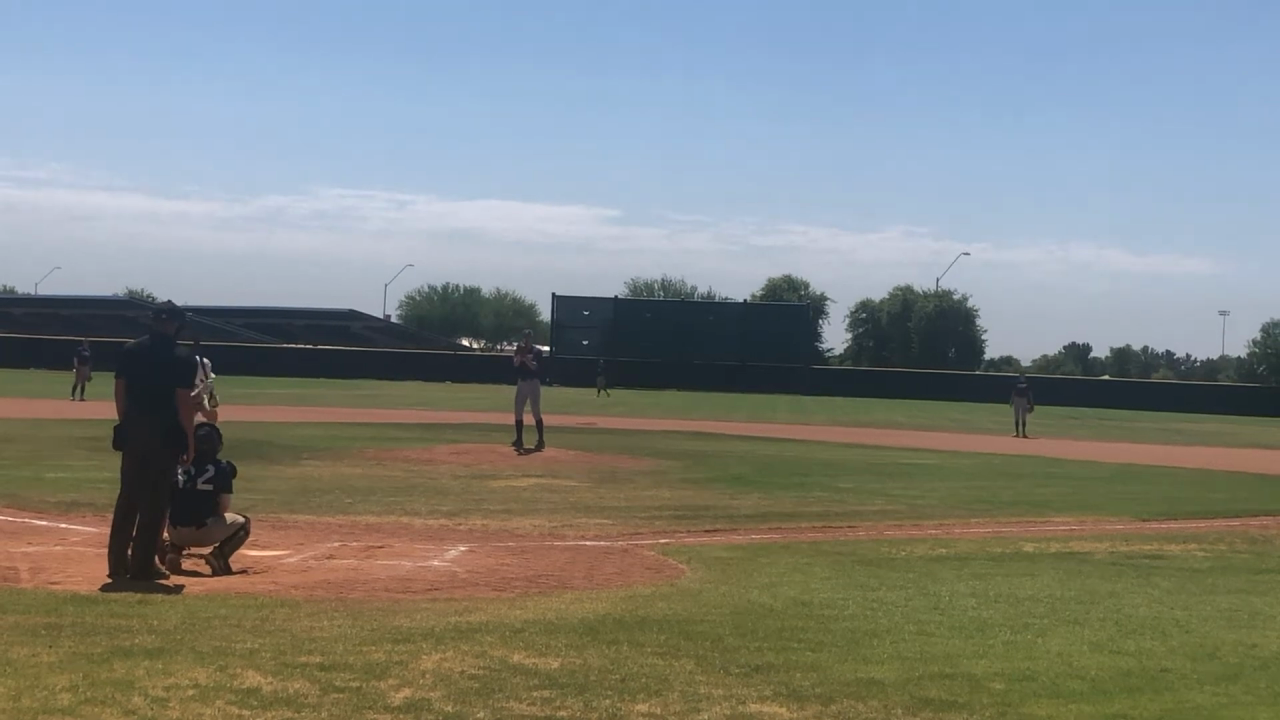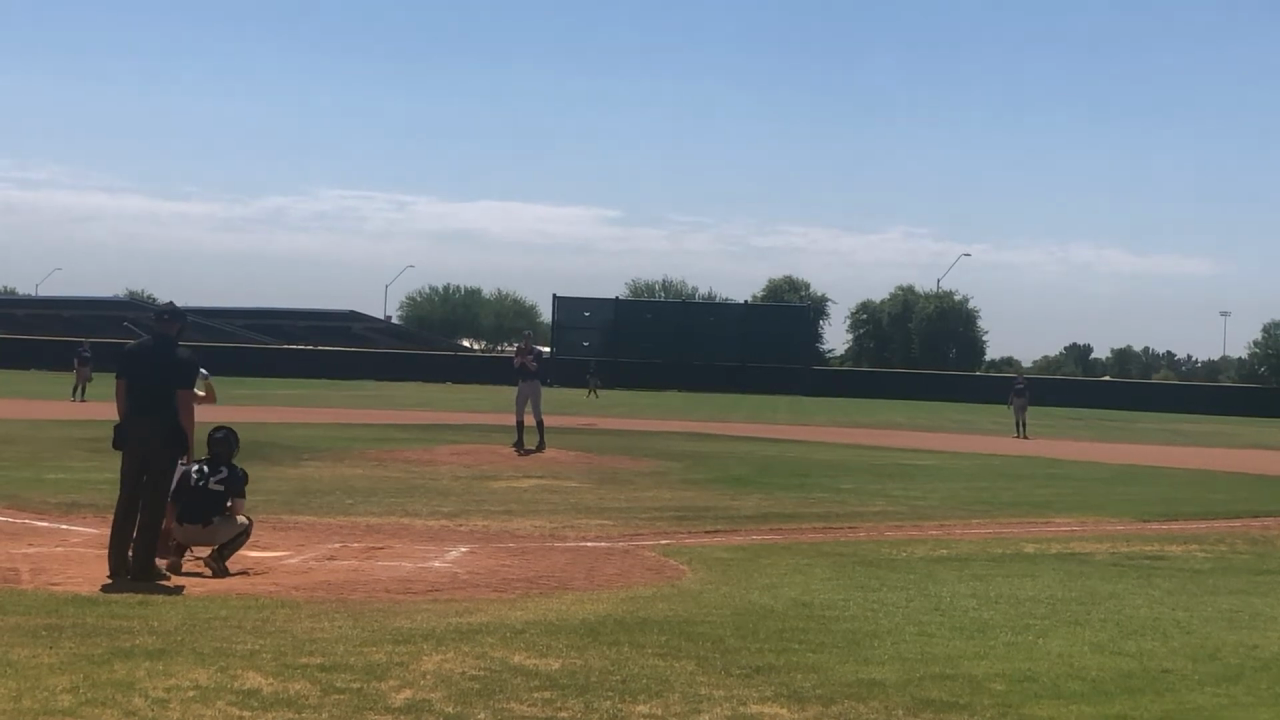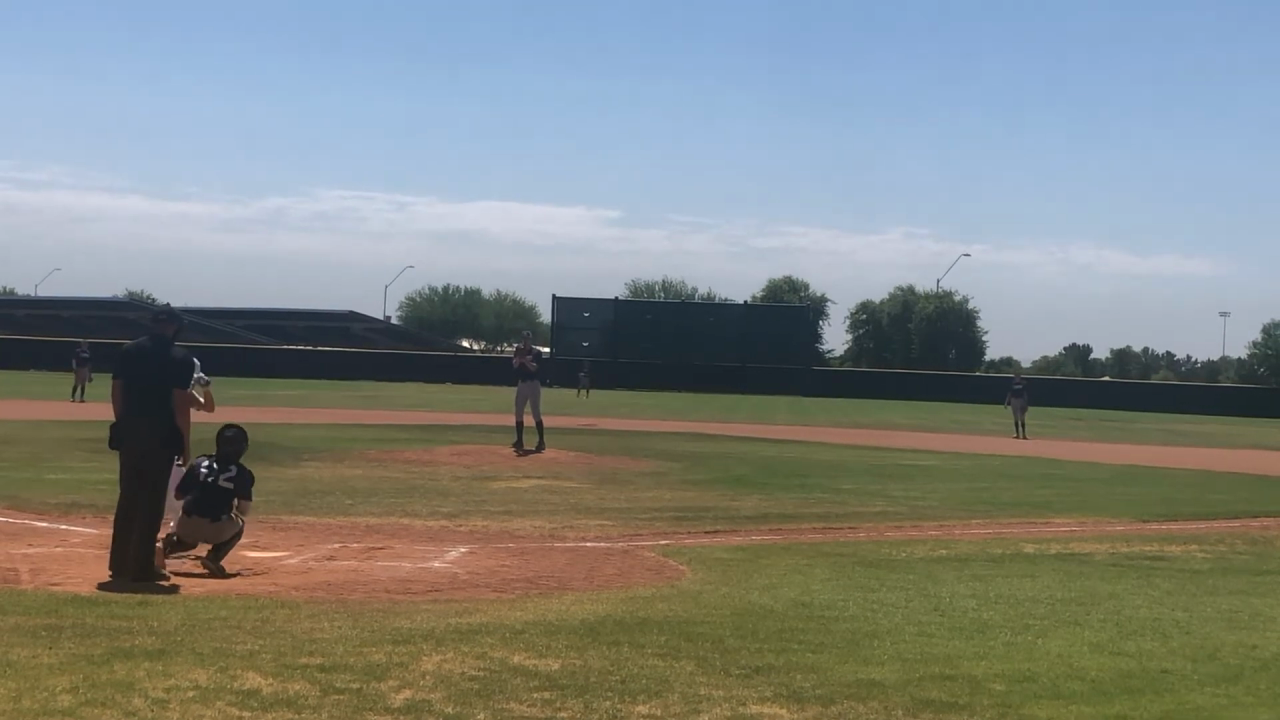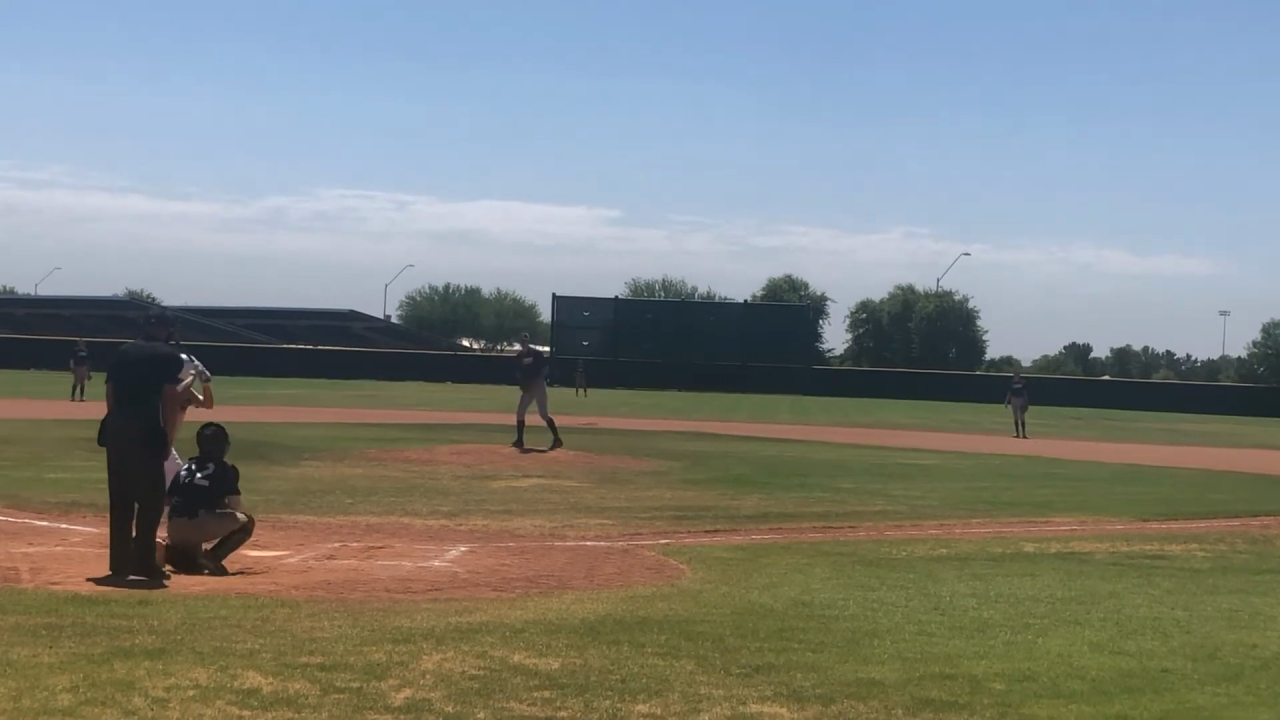
dt=0.5s
person 1, frame 1
left shoulder: (130, 350)
right shoulder: (182, 358)
left elbow: (120, 392)
right elbow: (183, 403)
left wrist: (126, 425)
right wrist: (189, 441)
left hip: (134, 430)
right hip: (165, 433)
left knee: (127, 496)
right knee: (154, 501)
left ankle: (118, 562)
right ankle: (142, 565)
person 1, frame 2
left shoulder: (131, 351)
right shoulder: (184, 358)
left elbow: (120, 392)
right elbow: (184, 404)
left wrist: (127, 425)
right wrist: (189, 442)
left hip: (134, 430)
right hip: (165, 434)
left knee: (128, 496)
right knee: (154, 501)
left ankle: (118, 563)
right ankle: (143, 566)
person 1, frame 3
left shoulder: (128, 350)
right shoulder: (180, 358)
left elbow: (117, 393)
right elbow: (180, 404)
left wrist: (122, 425)
right wrist: (185, 442)
left hip: (129, 429)
right hip: (160, 433)
left knee: (128, 497)
right knee: (151, 501)
left ankle: (120, 563)
right ankle: (142, 567)
person 1, frame 4
left shoulder: (122, 352)
right shoulder: (168, 356)
left elbow: (110, 395)
right elbow: (169, 401)
right wrist: (169, 438)
left hip: (115, 426)
right hip: (145, 429)
left knee: (120, 498)
right knee: (152, 497)
left ankle: (120, 564)
right ankle: (143, 562)
